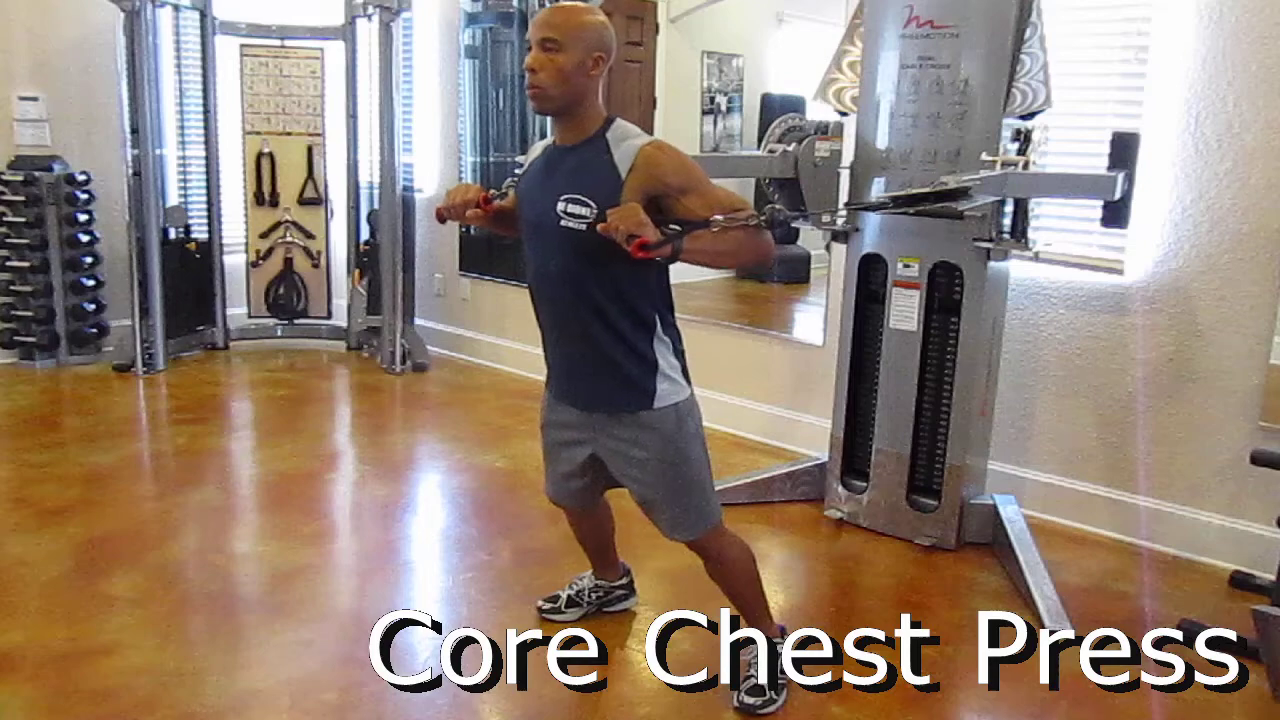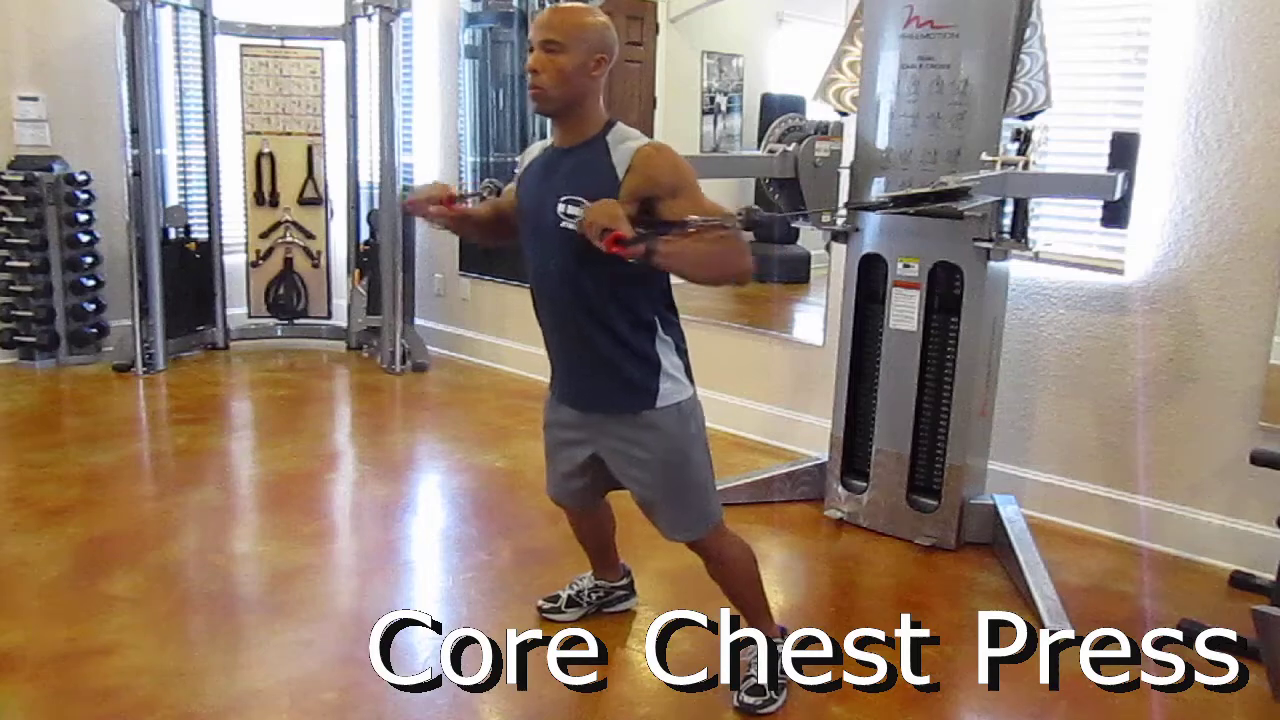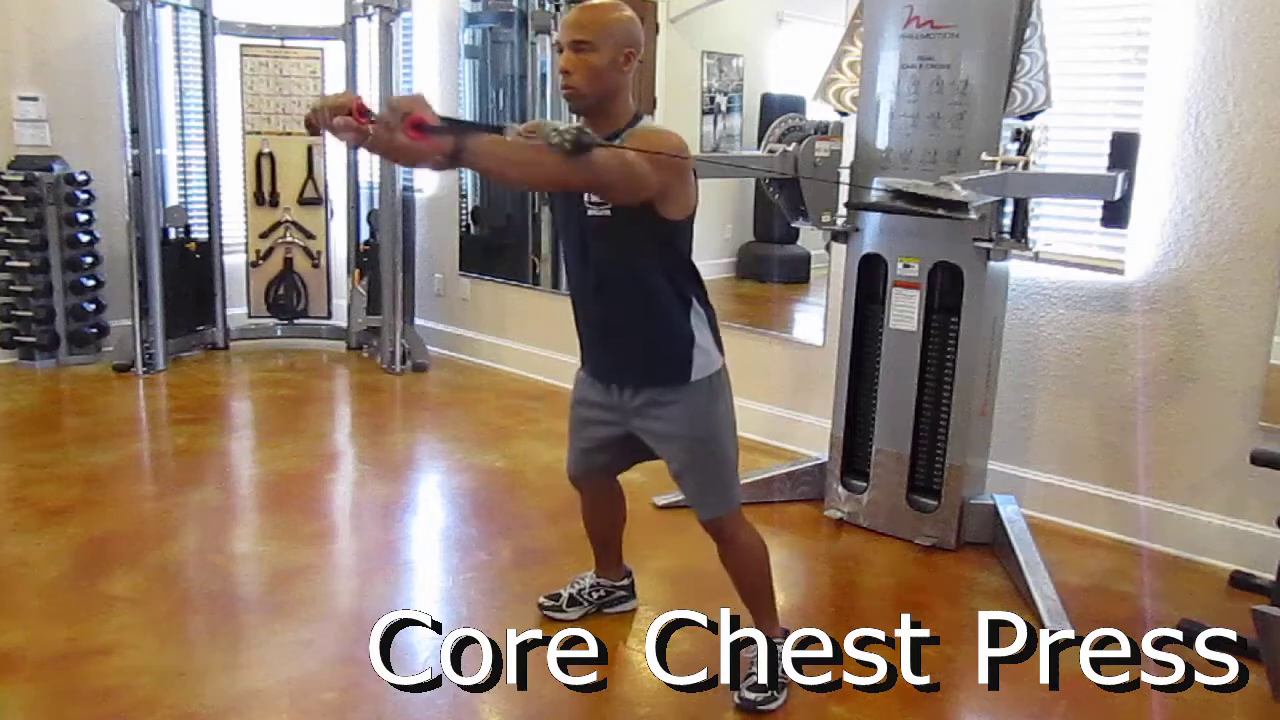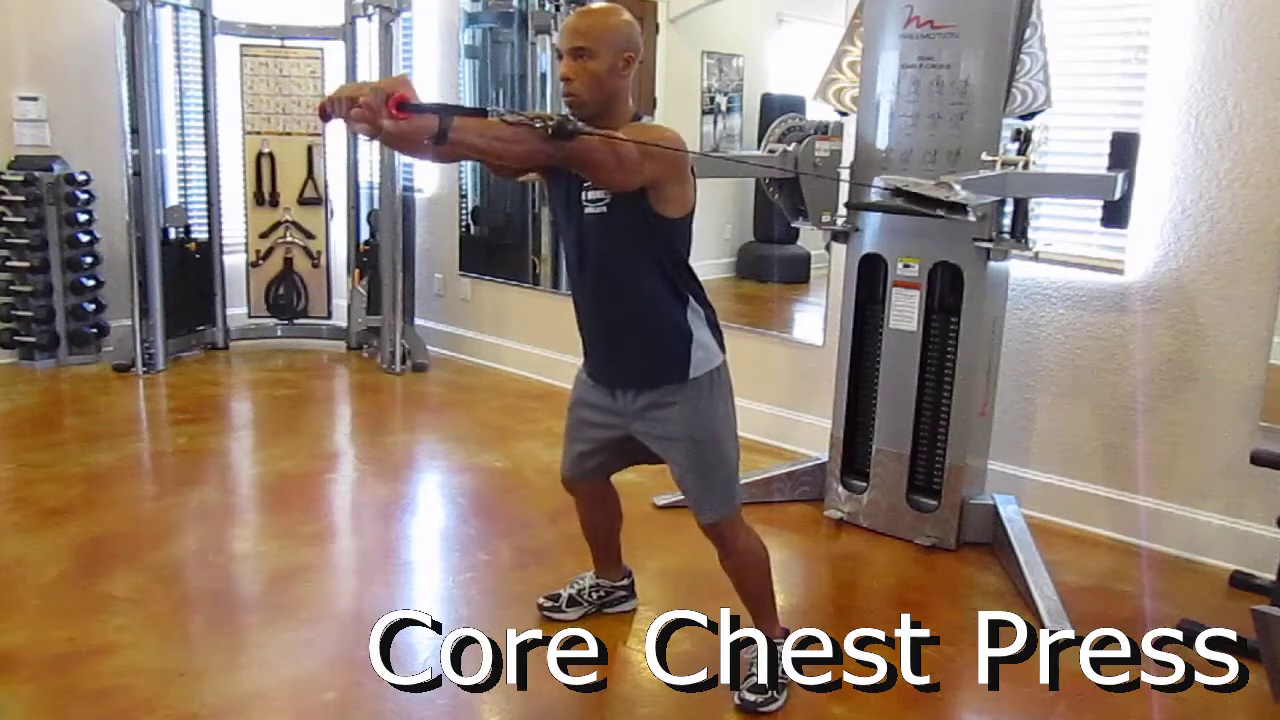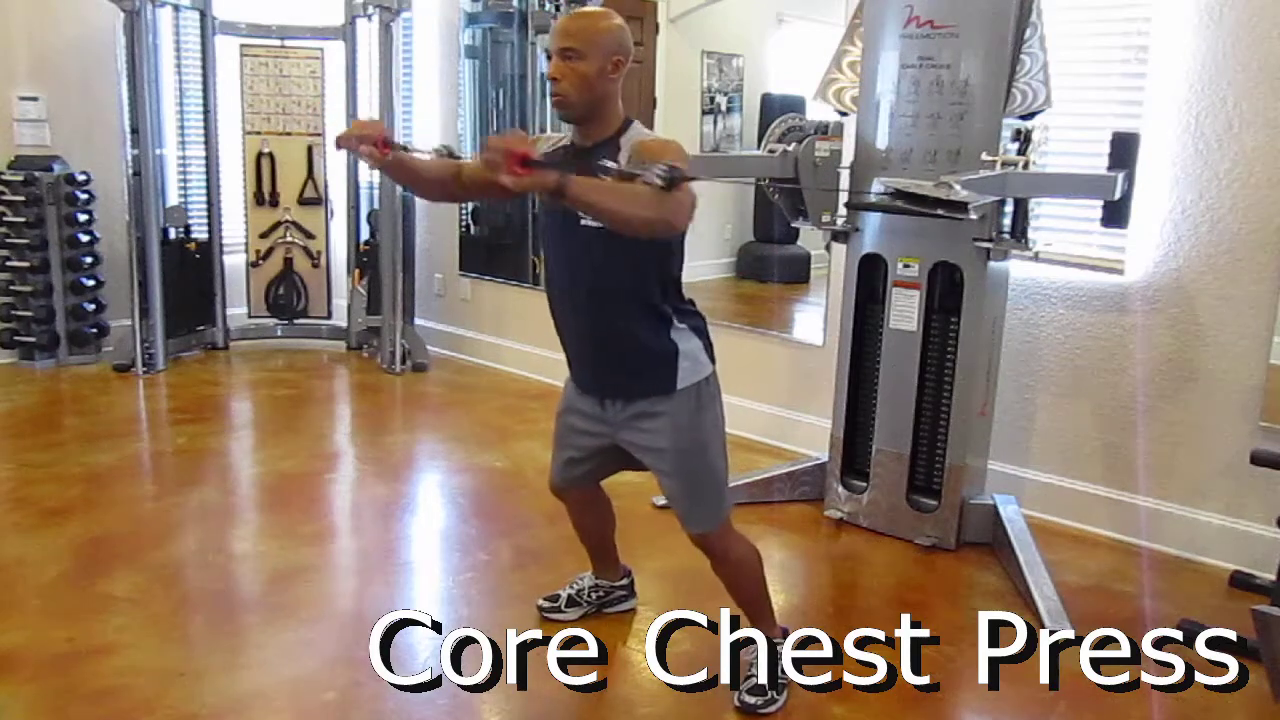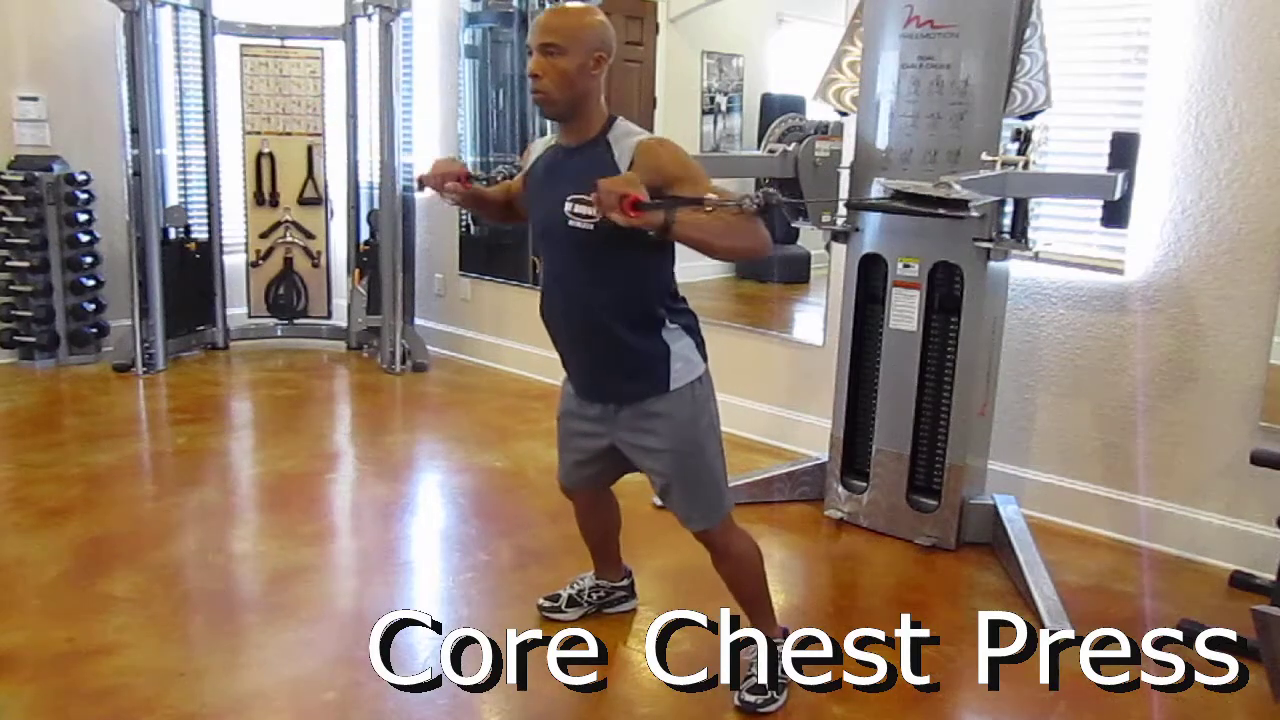
dt=0.4s
person 1, frame 1
left shoulder: (646, 160)
right shoulder: (539, 160)
left elbow: (757, 240)
left wrist: (664, 242)
right wrist: (479, 209)
left hip: (643, 398)
right hip: (566, 391)
left knee: (701, 532)
right knee: (573, 496)
left ankle: (767, 644)
right ankle: (610, 583)
person 1, frame 2
left shoulder: (645, 163)
right shoulder: (535, 162)
left elbow: (736, 260)
right elbow: (505, 226)
left wrist: (641, 244)
right wrist: (455, 214)
left hip: (647, 399)
right hip: (570, 391)
left knee: (701, 533)
right knee: (574, 497)
left ankle: (767, 644)
right ankle: (610, 583)
person 1, frame 3
left shoulder: (658, 151)
right shoulder: (549, 142)
left elbow: (575, 173)
right elbow: (440, 159)
left wrist: (449, 145)
right wrist: (372, 132)
left hip: (679, 374)
right hip: (603, 369)
left knee: (720, 516)
right knee: (590, 476)
left ankle: (769, 643)
right ankle: (612, 582)
person 1, frame 4
left shoulder: (654, 149)
right shoulder: (555, 148)
left elbow: (552, 144)
right elbow: (462, 144)
left wrist: (429, 123)
right wrist: (379, 121)
left hip: (680, 377)
right hip: (604, 371)
left knee: (719, 520)
right knee: (582, 477)
left ankle: (770, 644)
right ankle: (611, 582)
person 1, frame 5
left shoulder: (653, 154)
right shoulder: (549, 152)
left elbow: (665, 215)
right elbow: (454, 183)
left wrist: (554, 182)
right wrist: (388, 157)
left hip: (668, 385)
right hip: (591, 380)
left knee: (709, 528)
right knee: (570, 483)
left ankle: (769, 643)
right ankle: (610, 583)
person 1, frame 6
left shoulder: (648, 157)
right shoulder: (541, 157)
left elbow: (751, 237)
right elbow: (511, 209)
left wrist: (656, 218)
right wrist: (466, 191)
left hip: (661, 385)
right hip: (586, 382)
left knee: (711, 526)
right knee: (580, 486)
left ankle: (770, 644)
right ankle: (612, 583)
